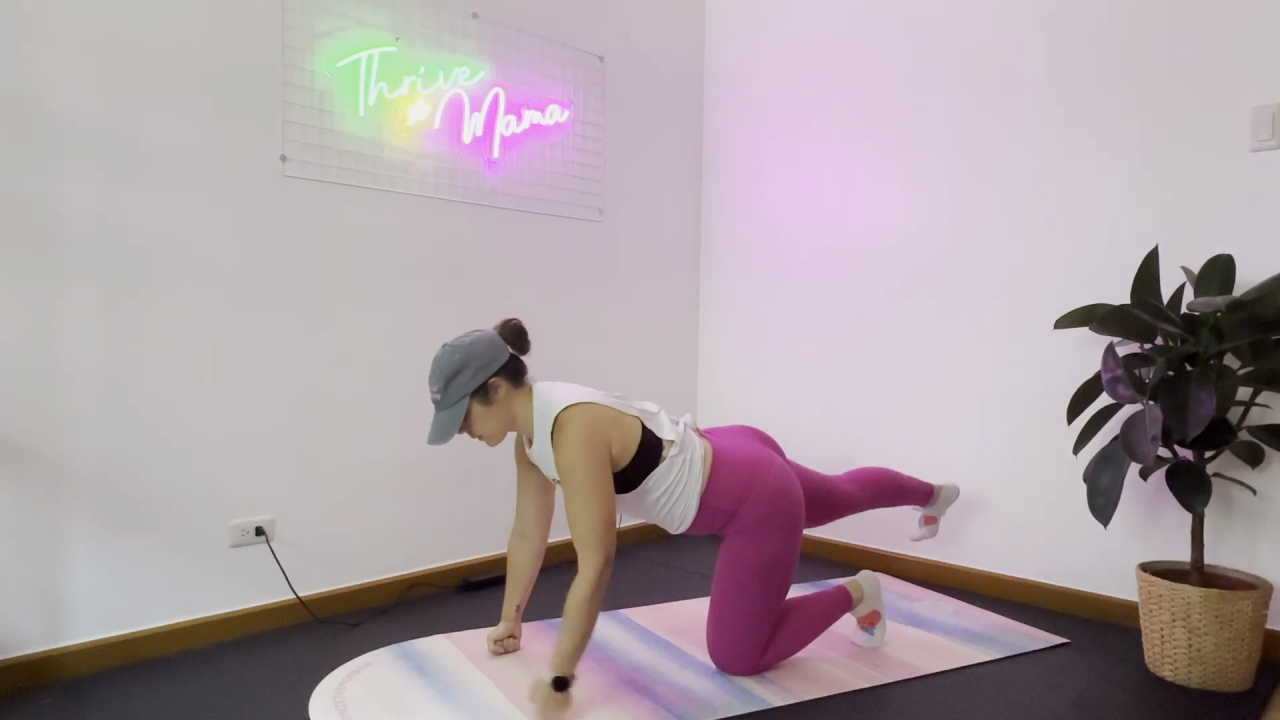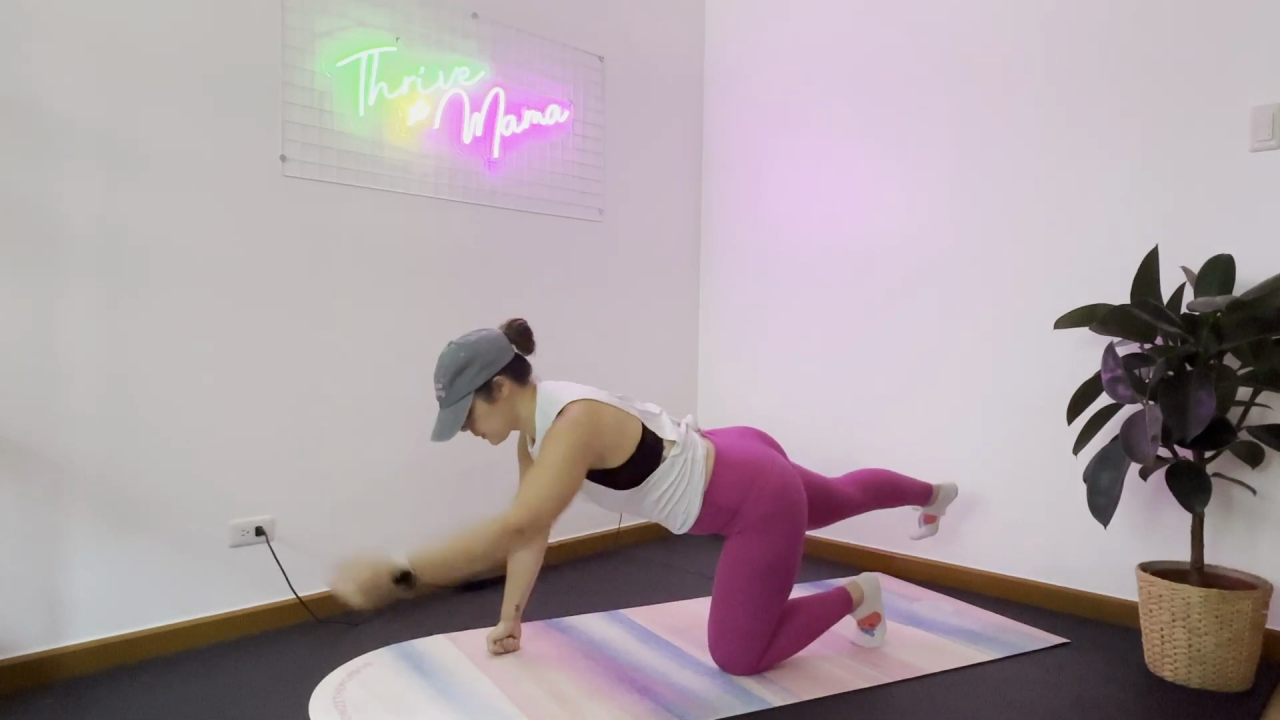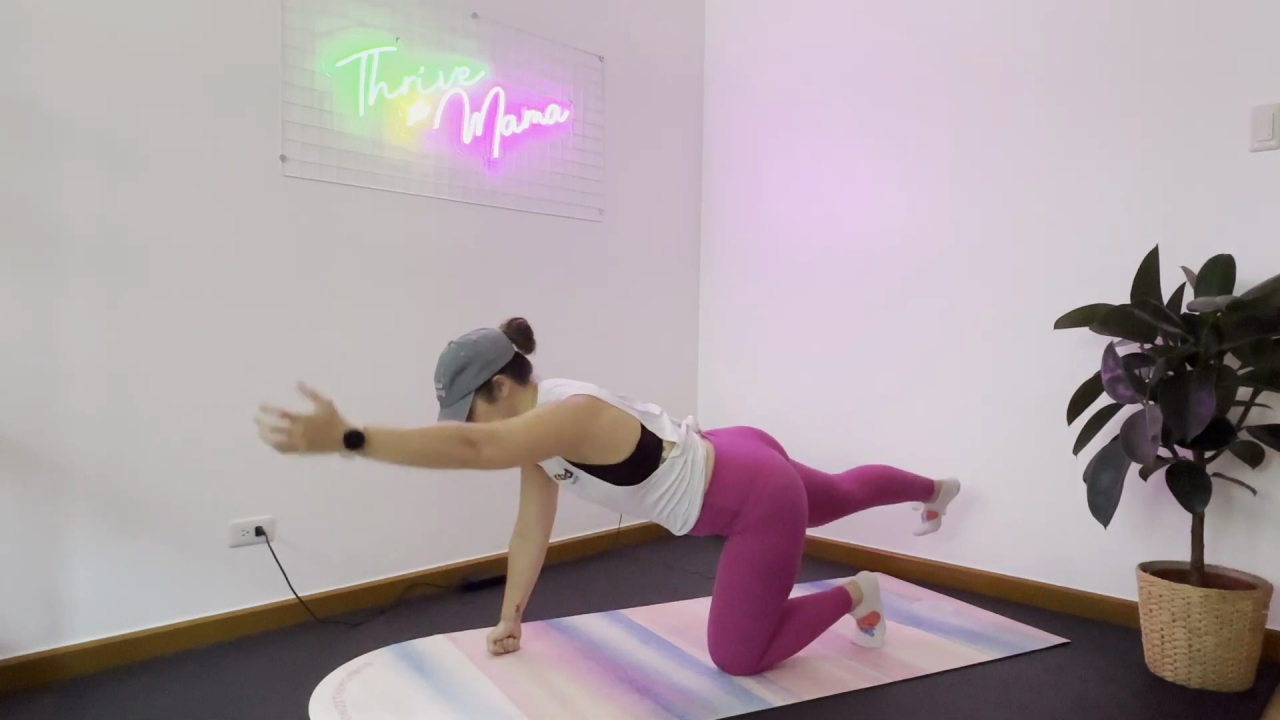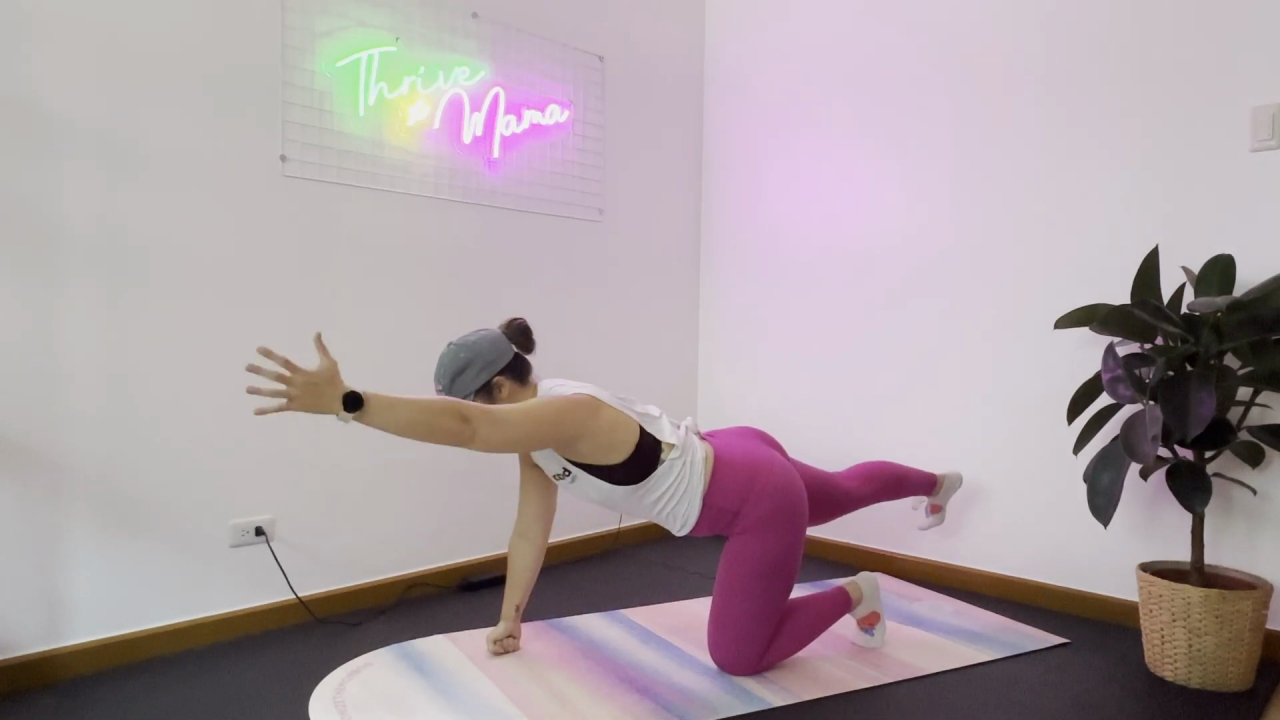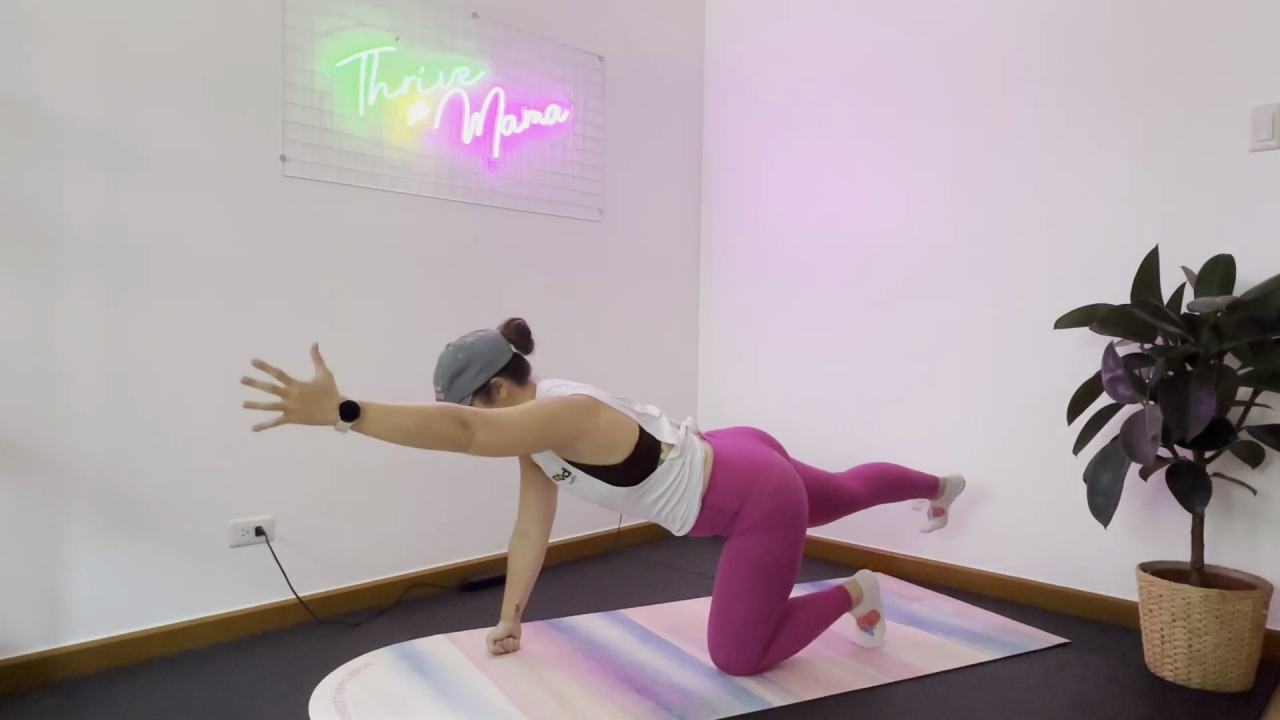
dt=0.2s
person 1, frame 1
left shoulder: (574, 433)
right shoulder: (530, 427)
left elbow: (595, 565)
right elbow: (528, 533)
right wrist: (510, 619)
left hip: (757, 501)
right hip: (731, 459)
left knee: (736, 657)
right knee: (841, 495)
left ankle: (856, 594)
right ankle: (934, 495)
person 1, frame 2
left shoulder: (574, 426)
right shoulder: (534, 428)
left elbow: (518, 528)
right elbow: (533, 536)
left wrist: (397, 574)
right wrist: (510, 618)
left hip: (758, 501)
right hip: (725, 458)
left knee: (739, 655)
right knee: (834, 495)
left ankle: (855, 596)
right ankle: (930, 494)
person 1, frame 3
left shoulder: (569, 417)
right shoulder: (540, 423)
left elbow: (470, 450)
right elbow: (531, 531)
left wrist: (346, 438)
right wrist: (510, 619)
left hip: (760, 499)
right hip: (731, 461)
left knee: (737, 656)
right knee: (839, 496)
left ankle: (853, 595)
right ankle: (933, 491)
person 1, frame 4
left shoulder: (568, 415)
right shoulder: (540, 430)
left elbow: (465, 426)
right elbow: (530, 530)
left wrist: (343, 400)
right wrist: (510, 618)
left hip: (758, 499)
right hip: (734, 460)
left knee: (737, 656)
right knee: (843, 491)
left ankle: (853, 594)
right ankle: (936, 484)
person 1, frame 5
left shoulder: (566, 416)
right shoulder: (541, 427)
left elbow: (462, 432)
right elbow: (531, 529)
left wrist: (339, 411)
right wrist: (510, 618)
left hip: (758, 499)
right hip: (732, 460)
left knee: (737, 656)
right knee: (841, 493)
left ankle: (852, 593)
right ankle: (936, 488)
